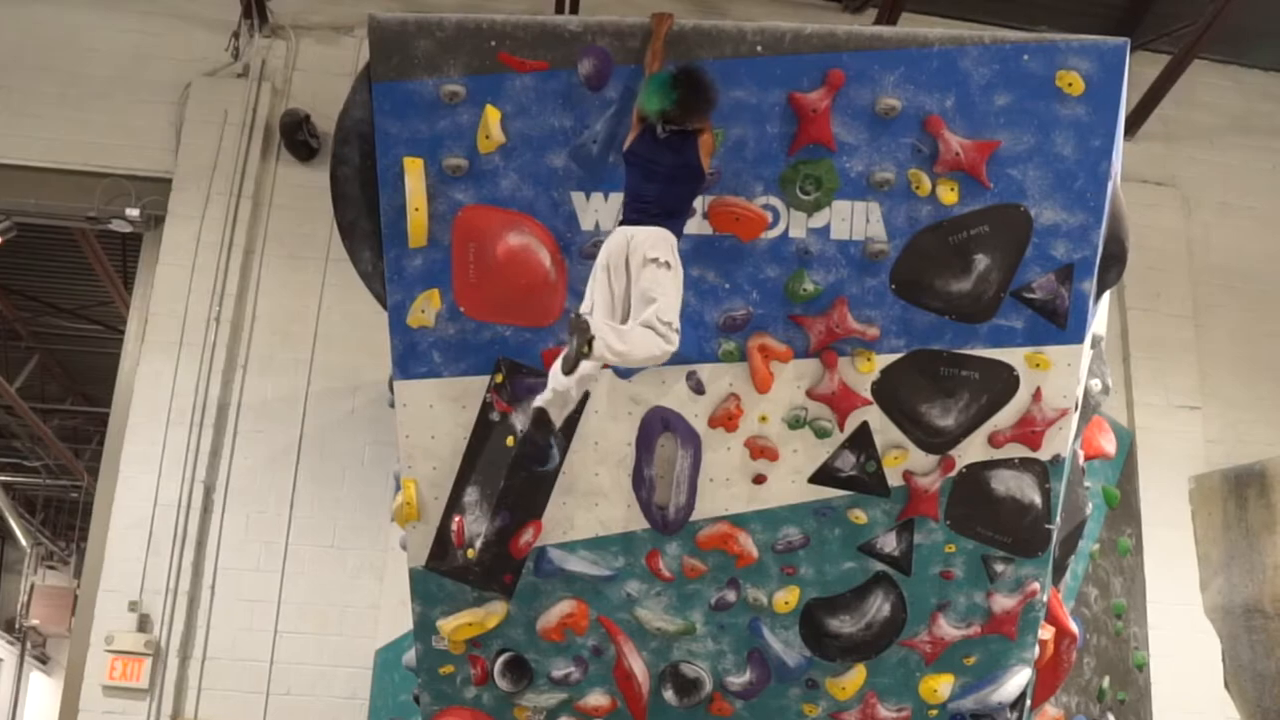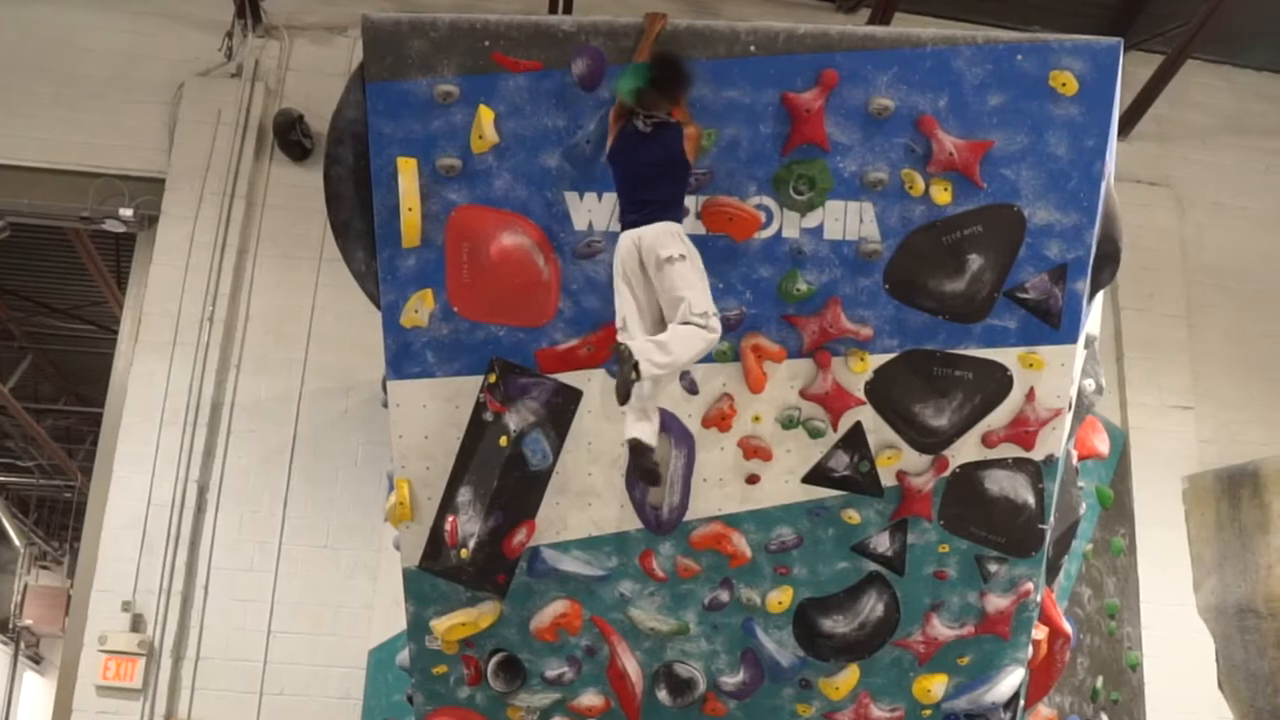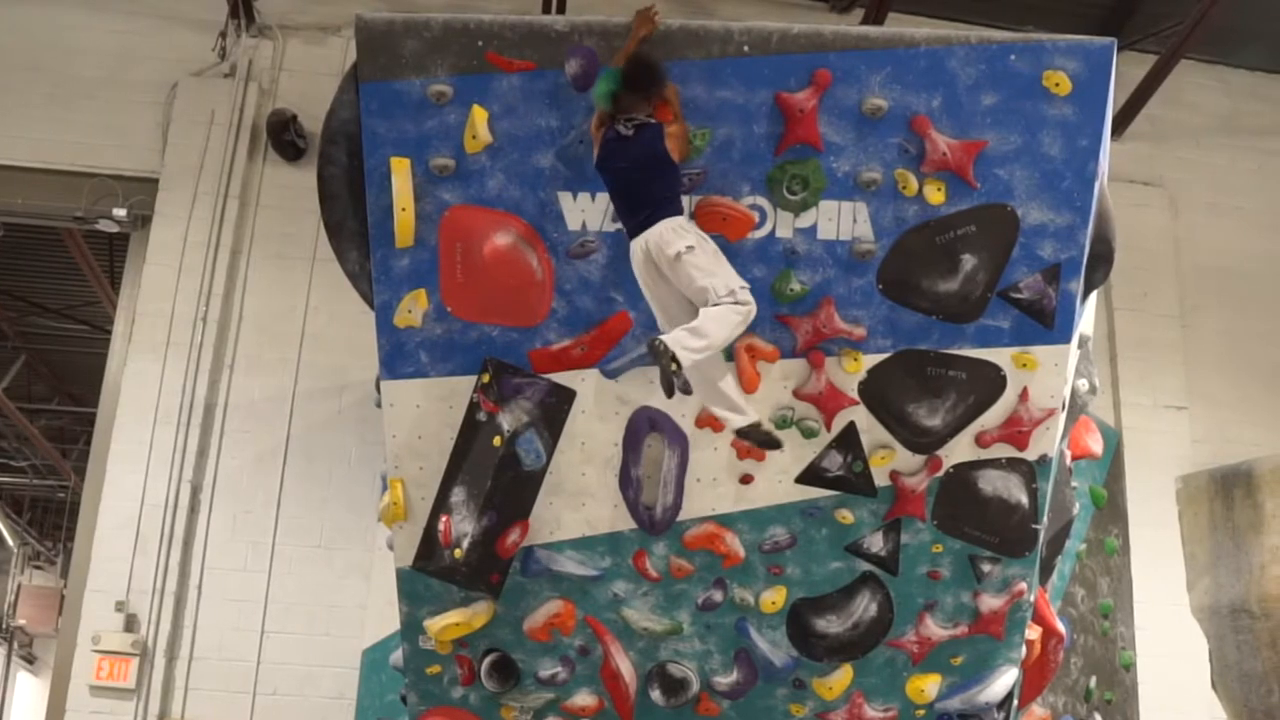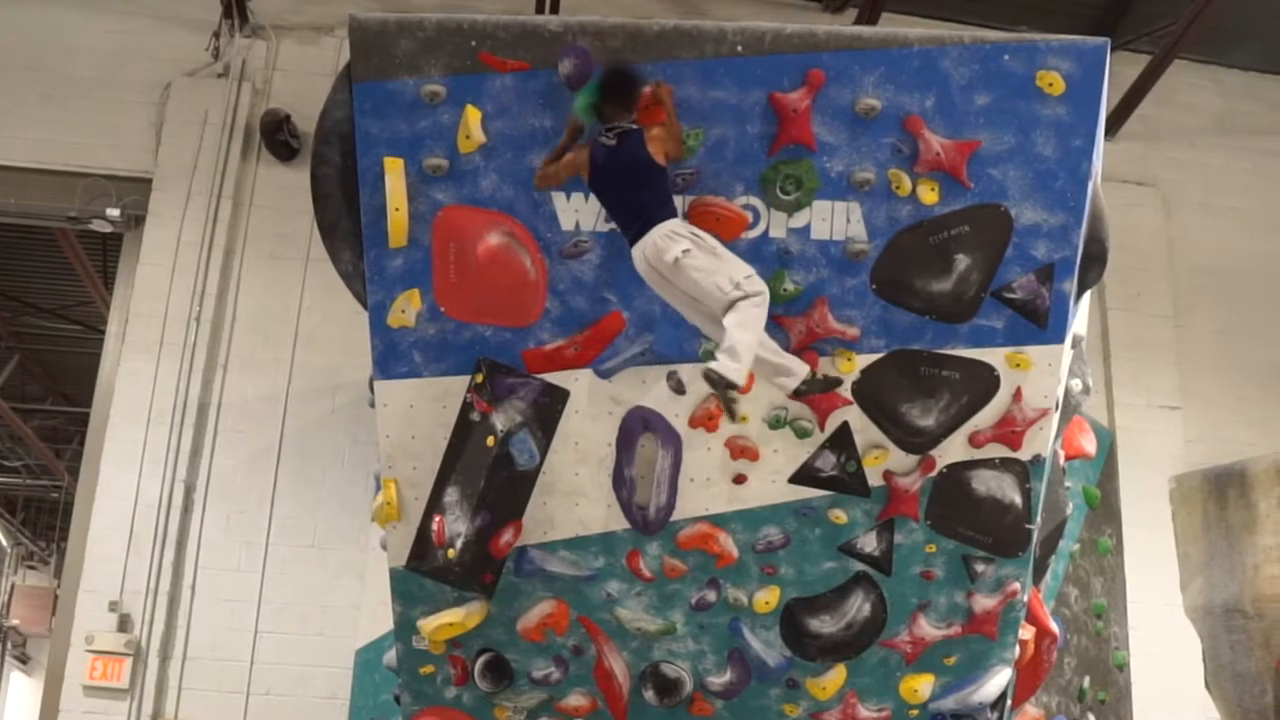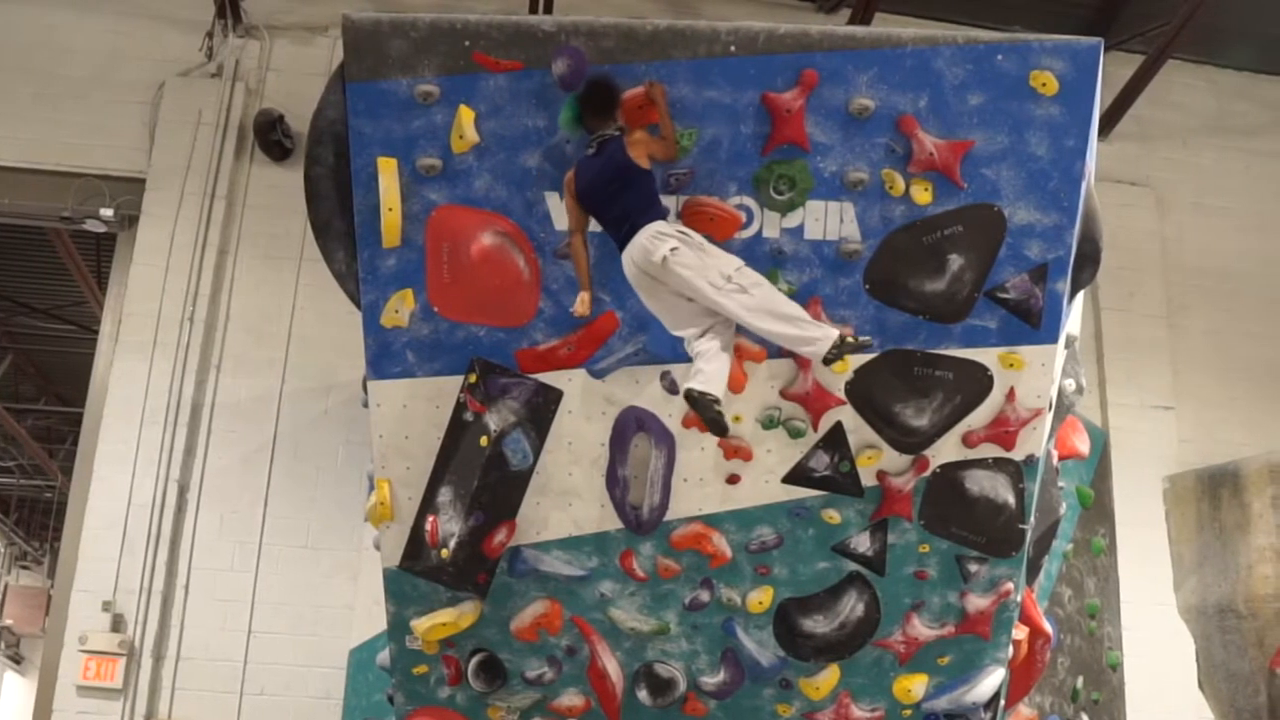
dt=0.4s
person 1, frame 1
left shoulder: (640, 131)
right shoulder: (703, 142)
left elbow: (649, 79)
left wrist: (658, 34)
right wrist: (697, 115)
left hip: (619, 239)
right hip: (658, 242)
left knee: (597, 334)
right knee: (658, 338)
left ankle: (549, 406)
right ankle: (592, 334)
person 1, frame 2
left shoulder: (618, 127)
right shoulder: (685, 134)
left elbow: (632, 81)
left wrist: (649, 35)
right wrist: (679, 110)
left hip: (627, 242)
right hip: (665, 235)
left knee: (639, 342)
right knee: (701, 327)
left ankle: (639, 436)
right ankle: (637, 357)
person 1, frame 3
left shoulder: (601, 134)
right shoulder: (669, 133)
left elbow: (609, 85)
left wrist: (635, 38)
right wrist: (674, 106)
left hip: (639, 246)
right hip: (673, 233)
left knee: (695, 339)
right knee: (737, 303)
left ankle: (742, 419)
right ankle: (673, 348)
person 1, frame 4
left shoulder: (584, 156)
right shoulder: (652, 137)
left elbow: (541, 178)
right elbow: (678, 151)
left wrist: (570, 138)
right wrist: (668, 105)
left hip: (642, 254)
right hip: (670, 236)
left knee: (726, 322)
right knee: (751, 292)
left ankle: (796, 377)
right ankle: (727, 371)
person 1, frame 5
left shoulder: (575, 176)
right shoulder: (634, 141)
left elbow: (576, 235)
right elbow: (670, 150)
left wrist: (585, 290)
right wrist: (661, 105)
left hip: (632, 261)
right hip: (658, 239)
left knee: (710, 323)
right knee: (742, 285)
left ankle: (704, 388)
right ankle: (825, 341)
